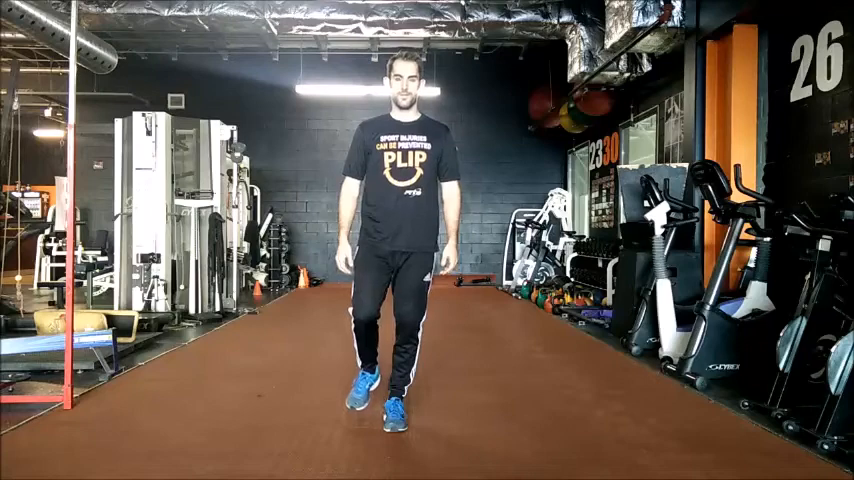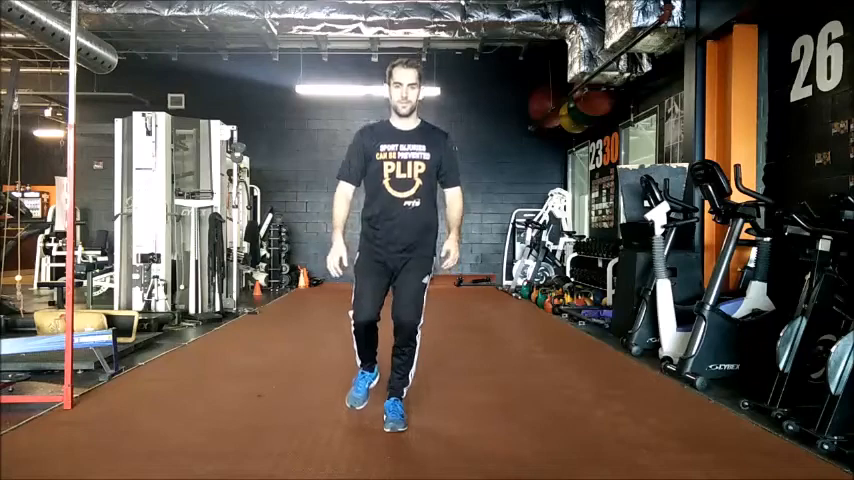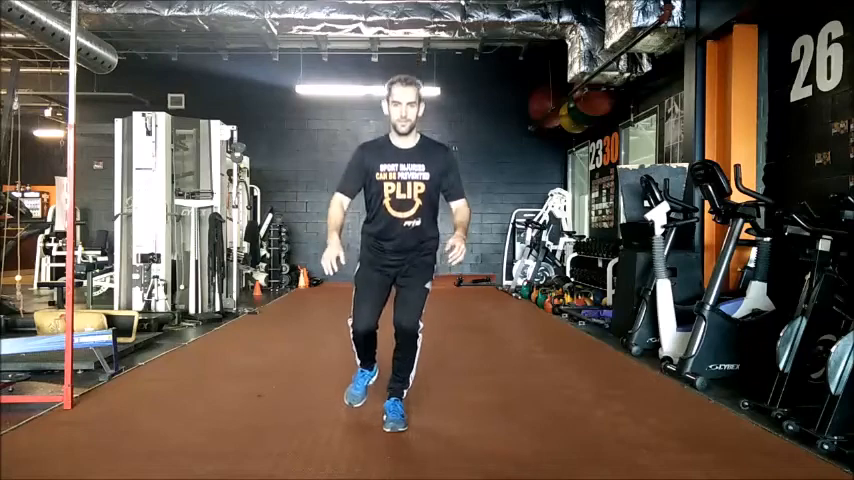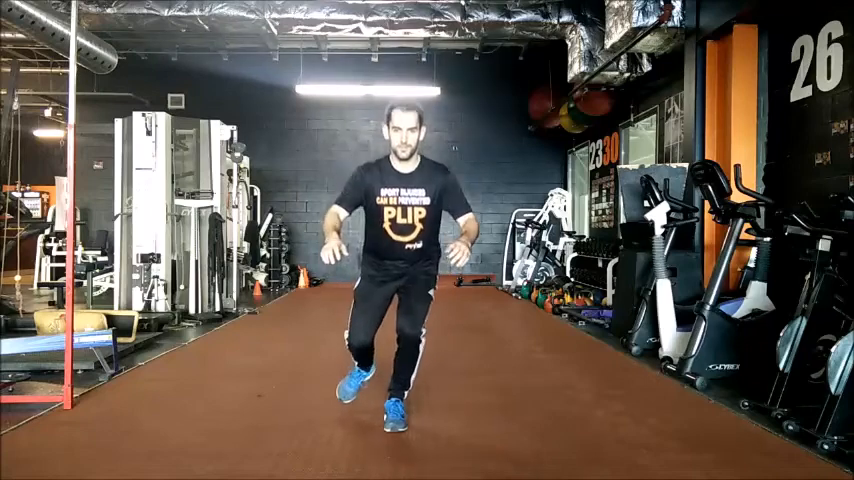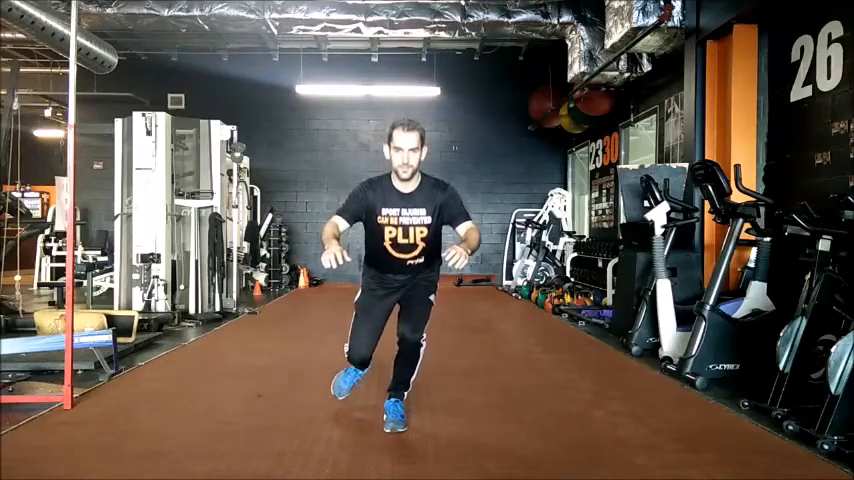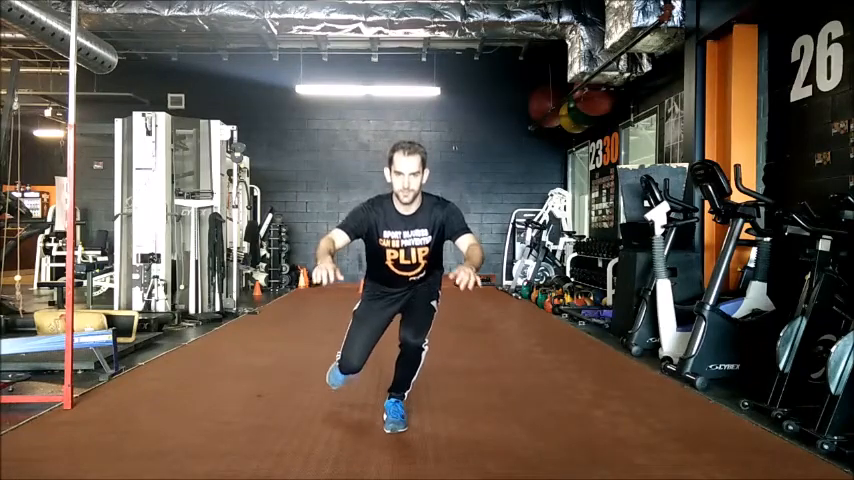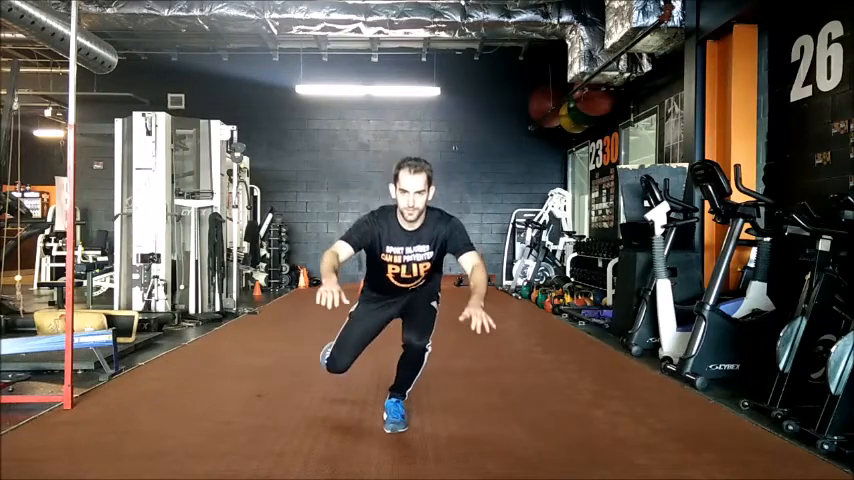
dt=0.3s
person 1, frame 1
left shoulder: (438, 134)
right shoulder: (368, 131)
left elbow: (451, 190)
right elbow: (350, 187)
left wrist: (452, 241)
right wrist: (343, 239)
left hip: (419, 247)
right hip: (373, 245)
left knee: (409, 323)
right knee: (363, 314)
left ankle: (396, 398)
right ankle: (368, 372)
person 1, frame 2
left shoulder: (438, 140)
right shoulder: (367, 137)
left elbow: (453, 192)
right elbow: (345, 190)
left wrist: (453, 235)
right wrist: (337, 239)
left hip: (418, 250)
right hip: (374, 248)
left knee: (408, 323)
right knee: (363, 317)
left ankle: (395, 398)
right ankle: (367, 371)
person 1, frame 3
left shoulder: (439, 156)
right shoulder: (367, 154)
left elbow: (460, 205)
right elbow: (340, 201)
left wrist: (460, 233)
right wrist: (333, 238)
left hip: (419, 257)
right hip: (375, 255)
left knee: (408, 326)
right knee: (362, 324)
left ankle: (396, 398)
right ankle: (366, 370)
person 1, frame 4
left shoulder: (440, 177)
right shoulder: (367, 175)
left elbow: (469, 220)
right elbow: (335, 212)
left wrist: (465, 240)
right wrist: (332, 236)
left hip: (420, 269)
right hip: (377, 268)
left knee: (410, 332)
right knee: (359, 338)
left ankle: (395, 399)
right ankle: (363, 368)
person 1, frame 5
left shoulder: (441, 194)
right shoulder: (369, 191)
left elbow: (471, 231)
right elbow: (335, 223)
left wrist: (464, 246)
right wrist: (331, 242)
left hip: (421, 279)
right hip: (378, 279)
left knee: (411, 336)
right knee: (358, 352)
left ankle: (395, 399)
right ankle: (358, 367)
person 1, frame 6
left shoulder: (443, 211)
right shoulder: (371, 211)
left elbow: (472, 246)
right elbow: (333, 238)
left wrist: (469, 266)
right wrist: (325, 259)
left hip: (423, 288)
right hip: (379, 289)
left knee: (413, 341)
right knee: (351, 364)
left ankle: (395, 400)
right ankle: (346, 364)
person 1, frame 7
left shoulder: (446, 226)
right shoulder: (374, 223)
left elbow: (474, 265)
right elbow: (334, 253)
left wrist: (476, 301)
right wrist: (329, 280)
left hip: (422, 294)
right hip: (377, 296)
left knee: (416, 343)
right knee: (336, 364)
left ankle: (396, 400)
right ankle: (337, 348)
